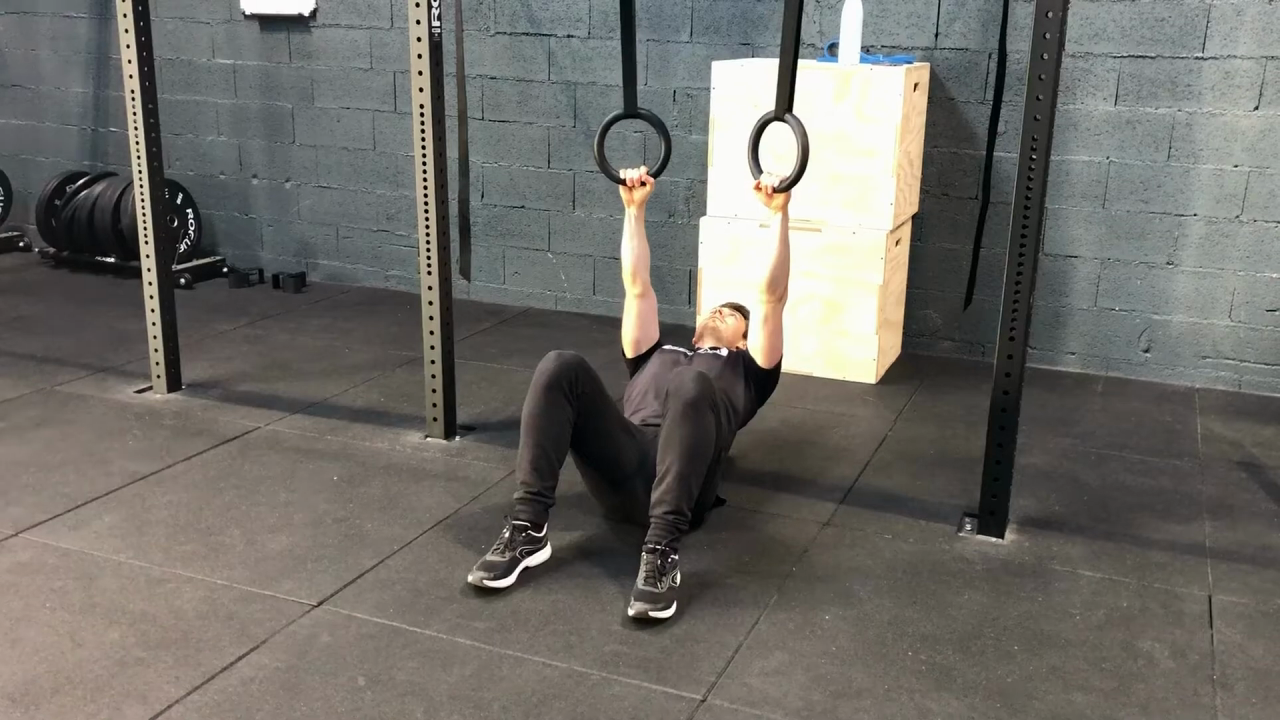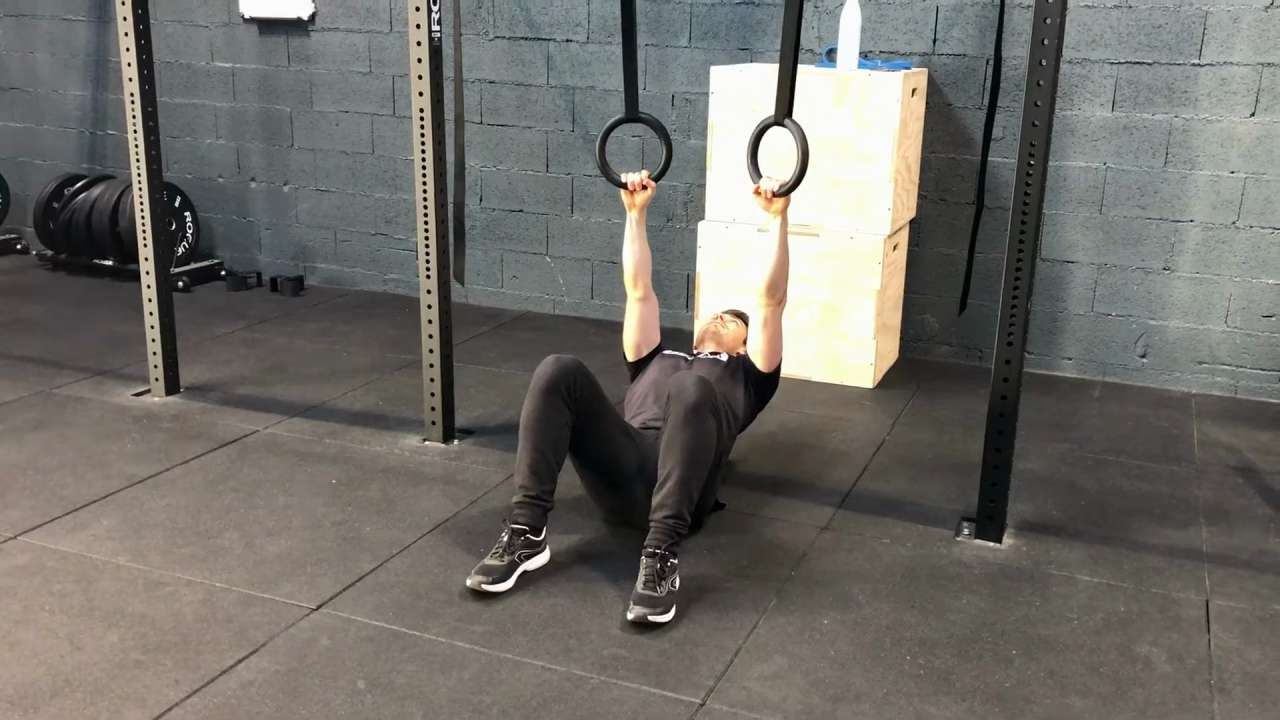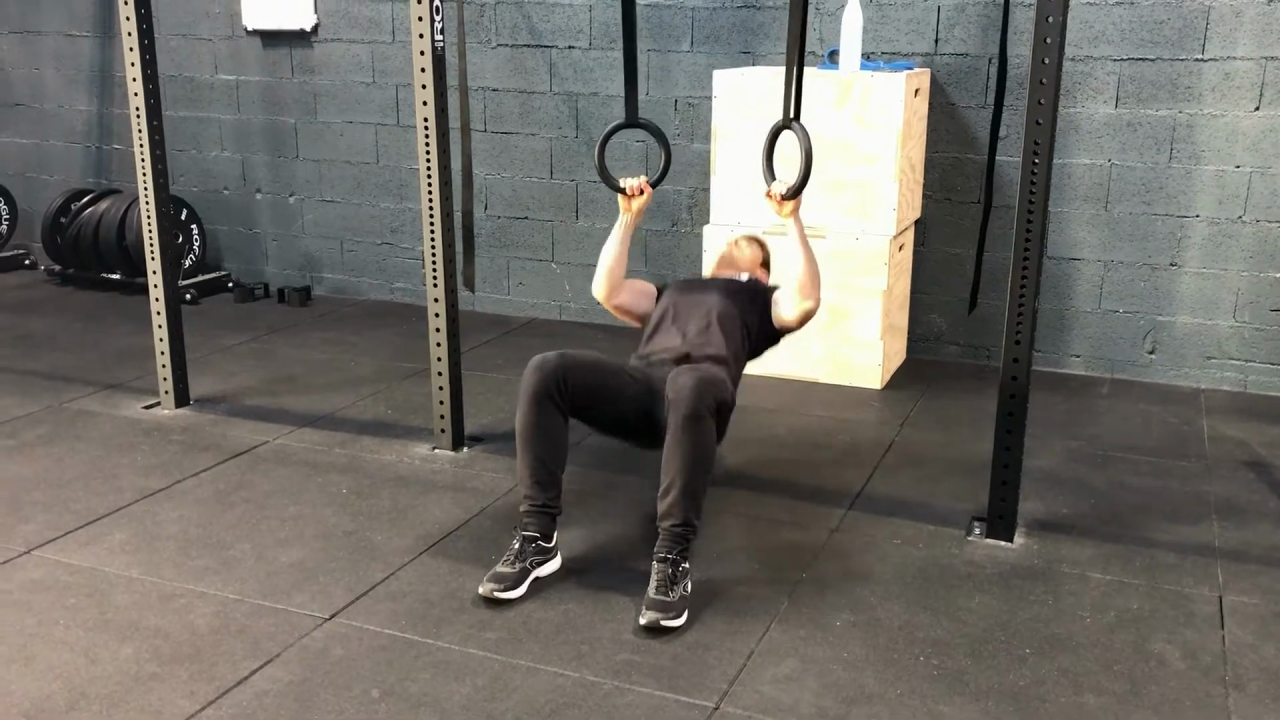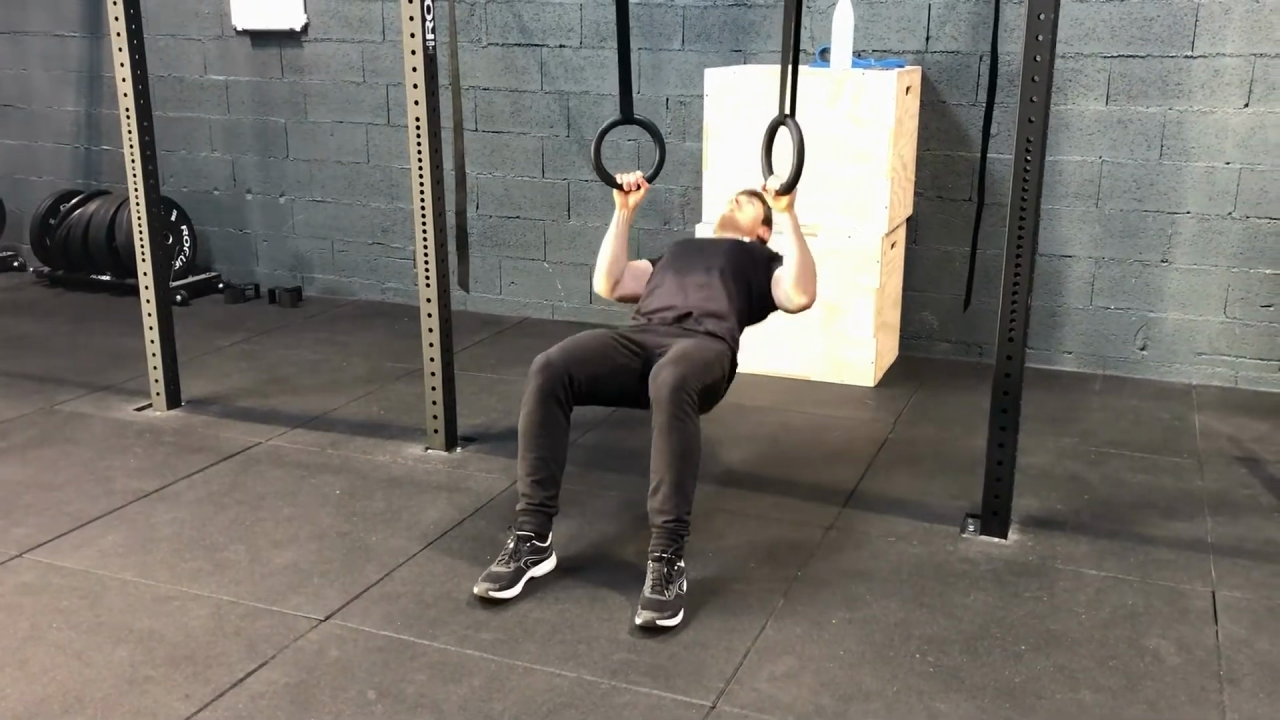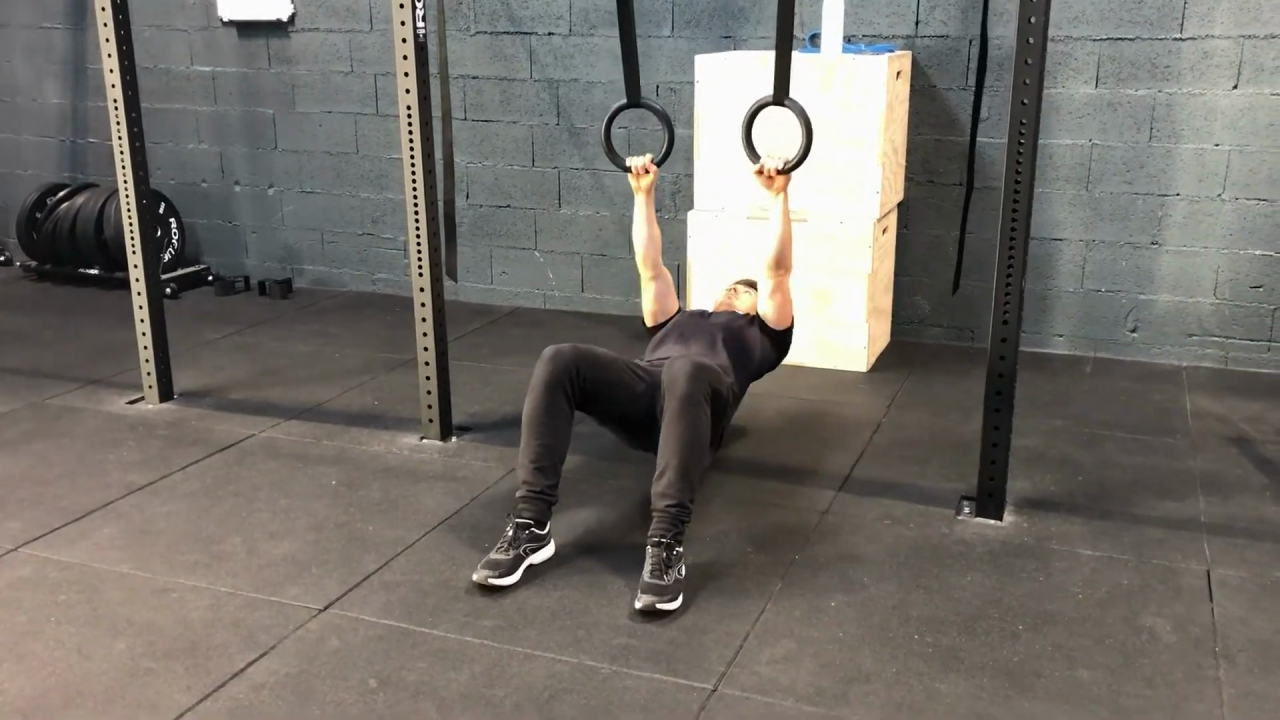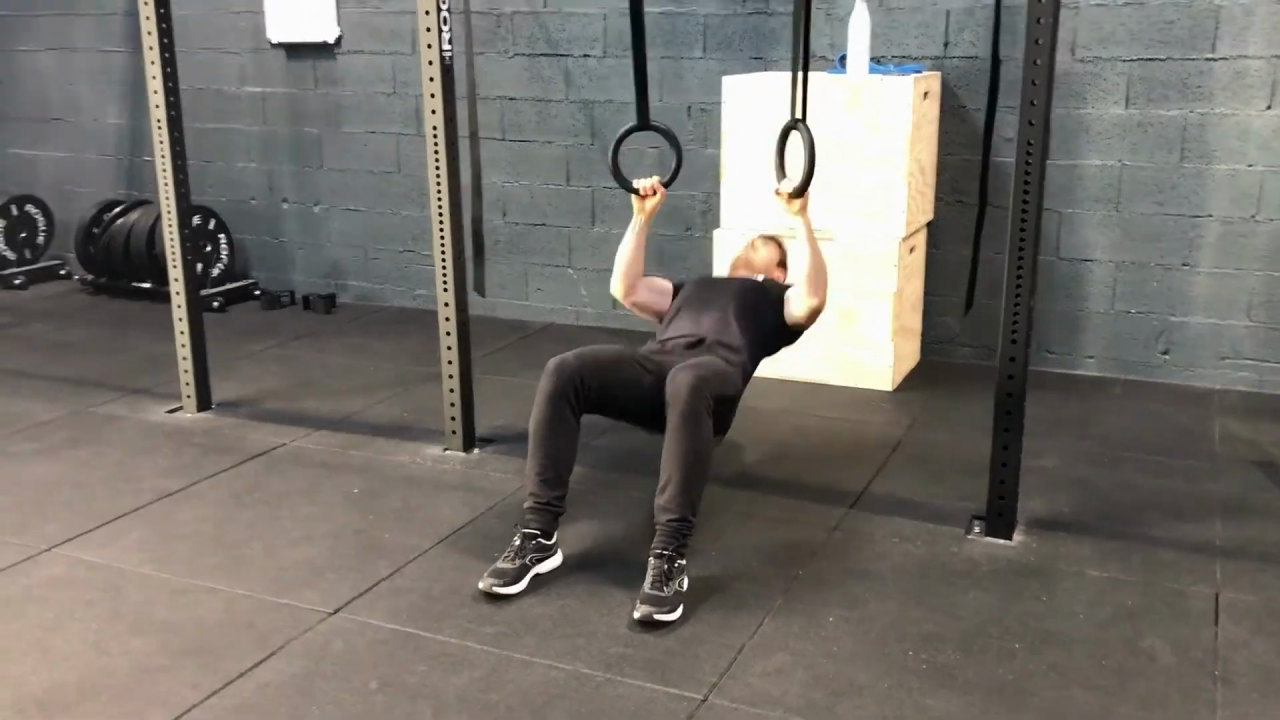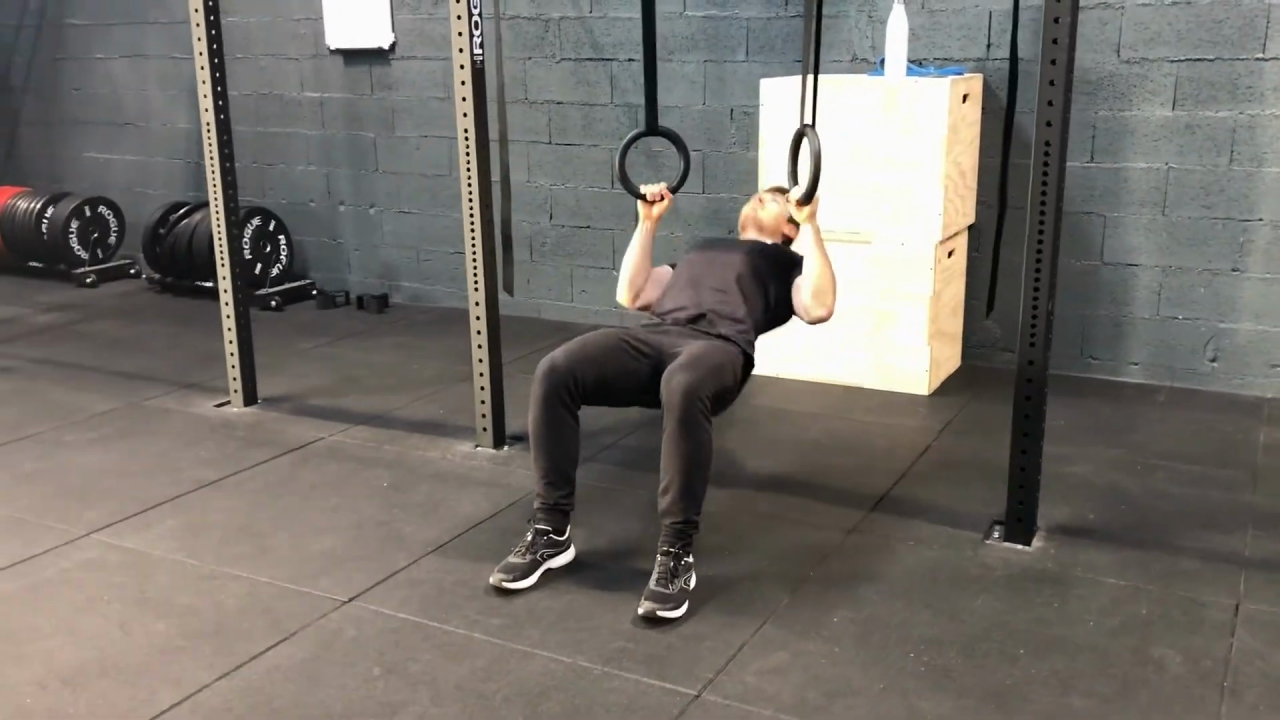
dt=0.7s
person 1, frame 1
left shoulder: (747, 370)
right shoulder: (656, 355)
left elbow: (771, 297)
right elbow: (637, 288)
left wrist: (778, 213)
right wrist: (634, 208)
left hip: (683, 471)
right hip: (621, 465)
left knee: (689, 384)
right knee: (560, 368)
left ankle: (661, 550)
right ankle: (527, 527)
person 1, frame 2
left shoulder: (748, 375)
right shoulder: (657, 360)
left elbow: (770, 301)
right elbow: (639, 290)
left wrist: (778, 218)
right wrist: (636, 212)
left hip: (681, 473)
right hip: (620, 472)
left knee: (692, 390)
right knee: (558, 372)
left ankle: (660, 556)
right ankle: (526, 532)
person 1, frame 3
left shoulder: (760, 301)
right shoulder: (675, 292)
left elbow: (805, 302)
right elbow: (607, 290)
left wrist: (791, 220)
right wrist: (629, 216)
left hip: (697, 388)
right hip: (641, 384)
left knee: (690, 389)
right knee: (545, 372)
left ankle: (672, 560)
right ankle: (536, 538)
person 1, frame 4
left shoulder: (764, 262)
right shoulder: (677, 250)
left elbow: (800, 297)
right elbow: (607, 284)
left wrist: (786, 215)
right wrist: (625, 212)
left hip: (704, 344)
right hip: (641, 337)
left knee: (671, 384)
right knee: (549, 370)
left ankle: (666, 558)
right ankle: (532, 537)
person 1, frame 5
left shoulder: (761, 335)
right shoulder: (678, 320)
left elbow: (776, 272)
right elbow: (650, 268)
left wrist: (778, 195)
right wrist: (644, 193)
left hip: (700, 392)
right hip: (641, 390)
left knee: (685, 373)
right knee: (558, 362)
left ankle: (665, 544)
right ankle: (531, 524)
person 1, frame 6
left shoulder: (776, 299)
right shoulder: (696, 286)
left elbow: (811, 302)
right elbow: (624, 289)
left wrist: (799, 218)
right wrist: (643, 216)
left hip: (713, 370)
right hip: (656, 364)
left knee: (687, 387)
right knee: (562, 372)
left ankle: (669, 556)
right ankle: (538, 534)
person 1, frame 7
left shoulder: (785, 262)
right shoulder: (703, 248)
left elbow: (818, 309)
right elbow: (630, 295)
left wrist: (809, 225)
right wrist: (647, 223)
left hip: (718, 345)
right hip: (655, 337)
left knee: (683, 388)
right knee: (555, 372)
left ankle: (676, 555)
right ankle: (550, 531)
